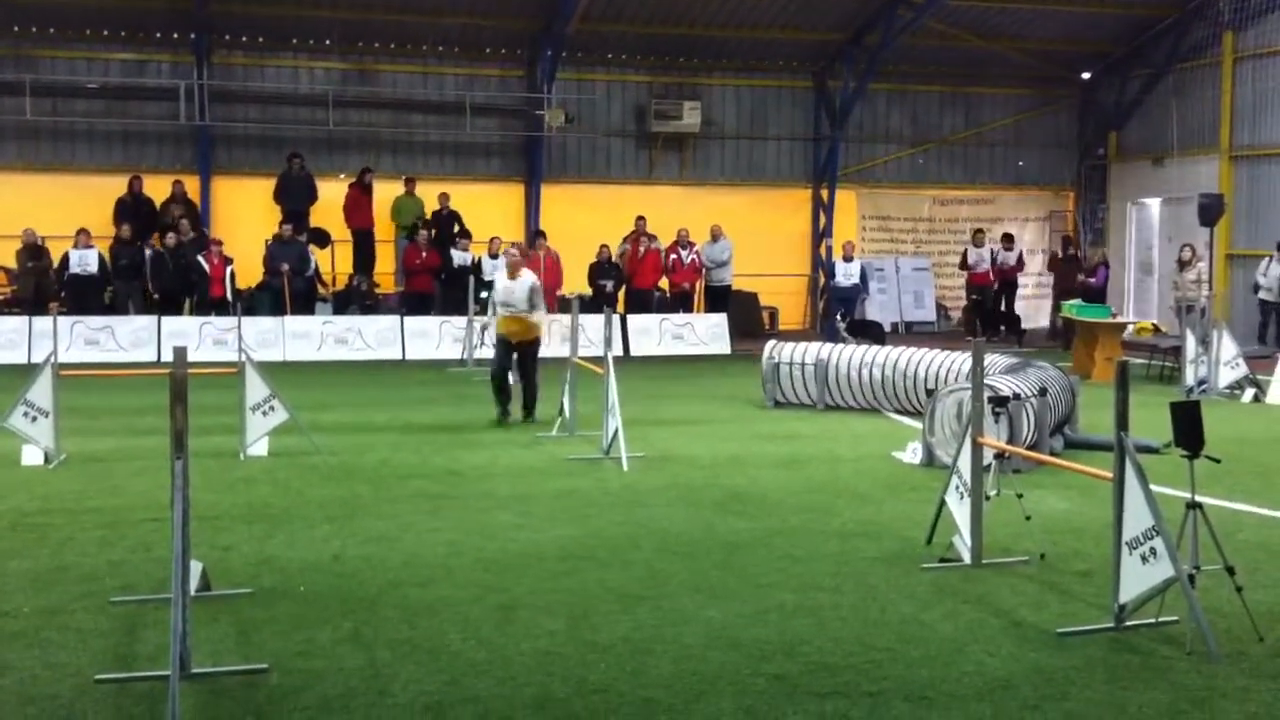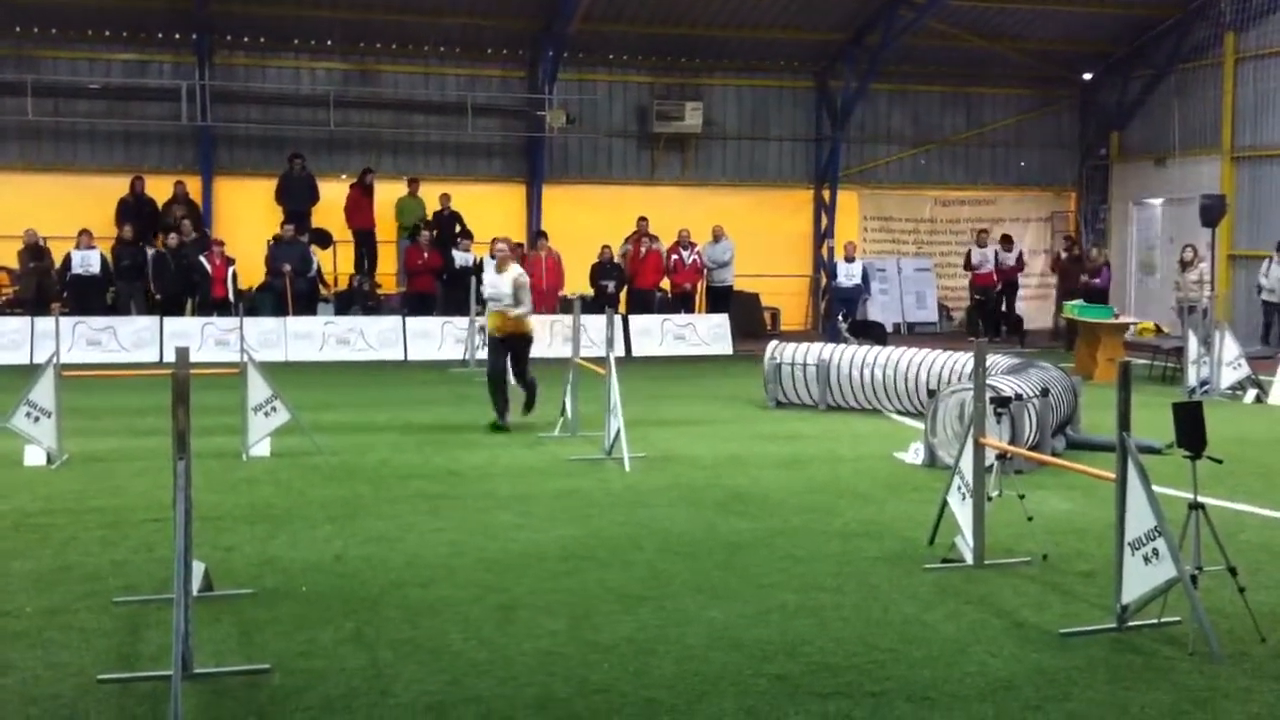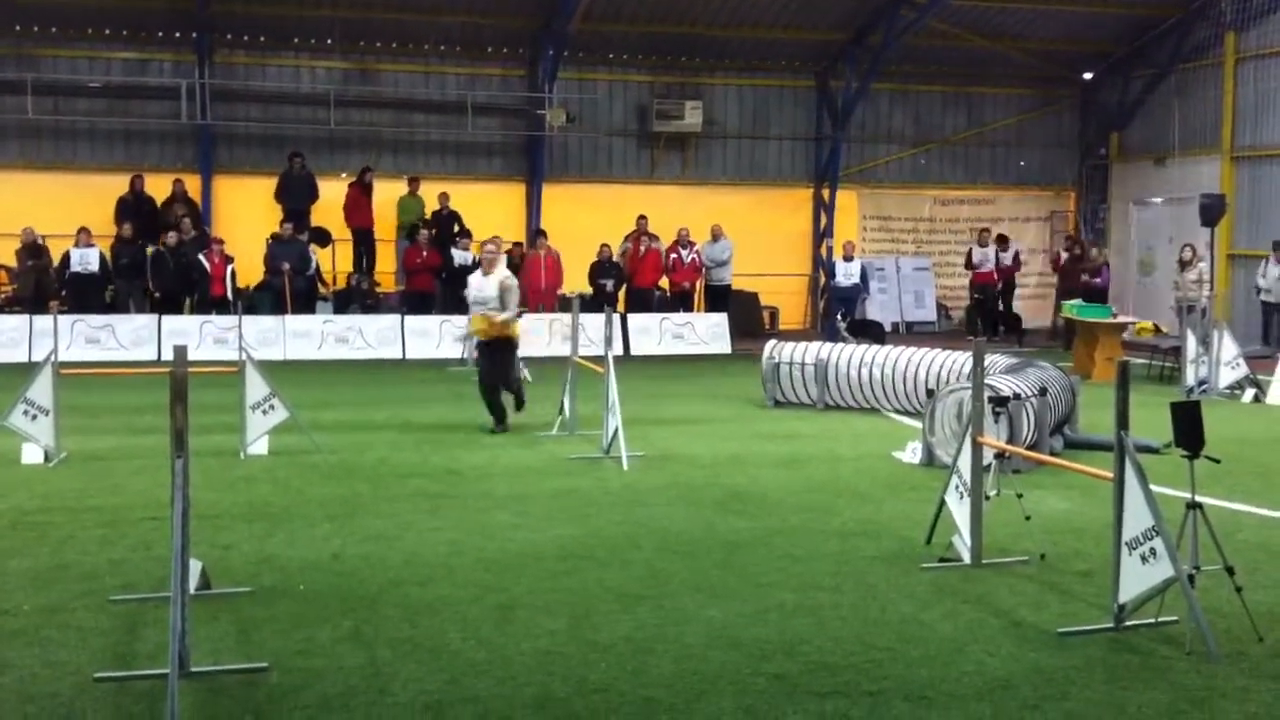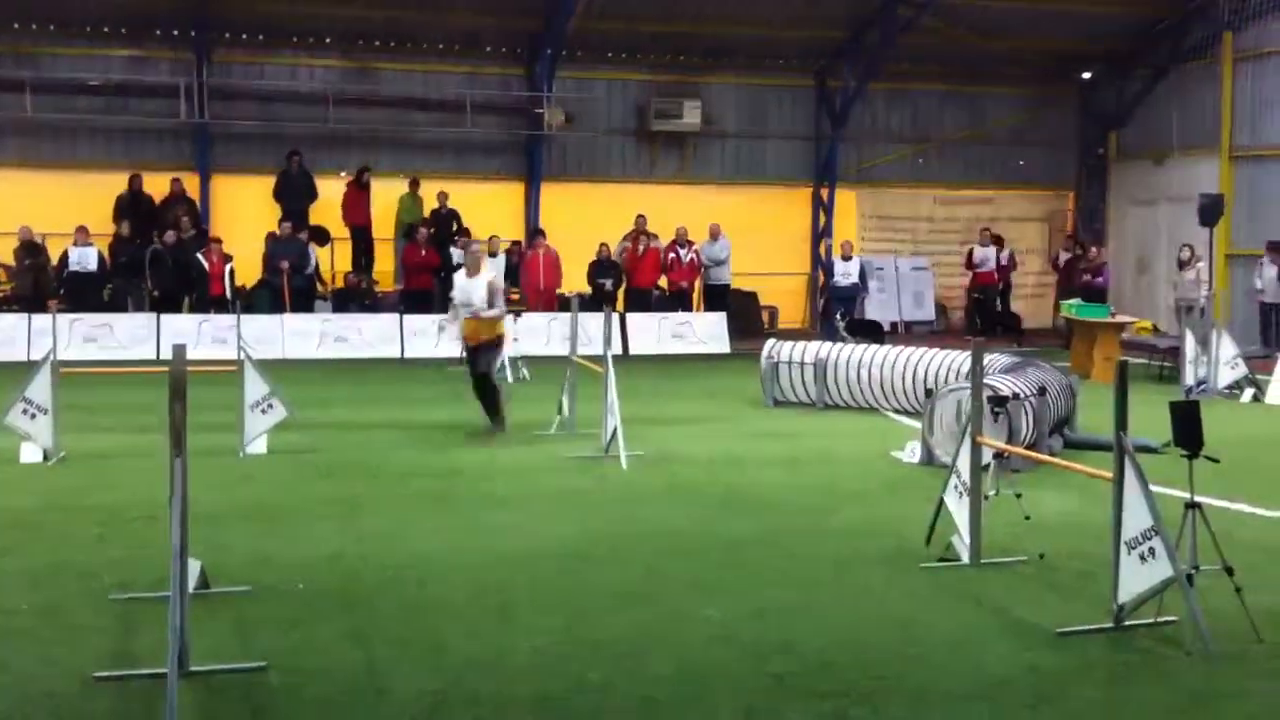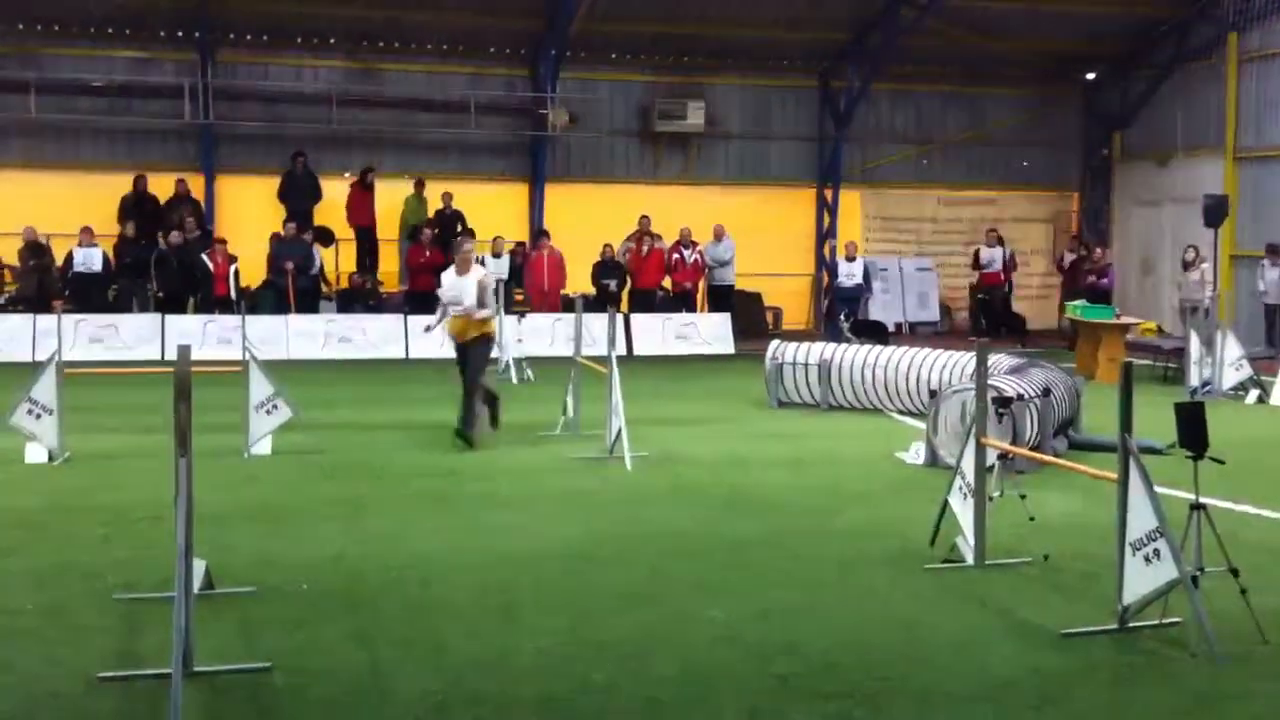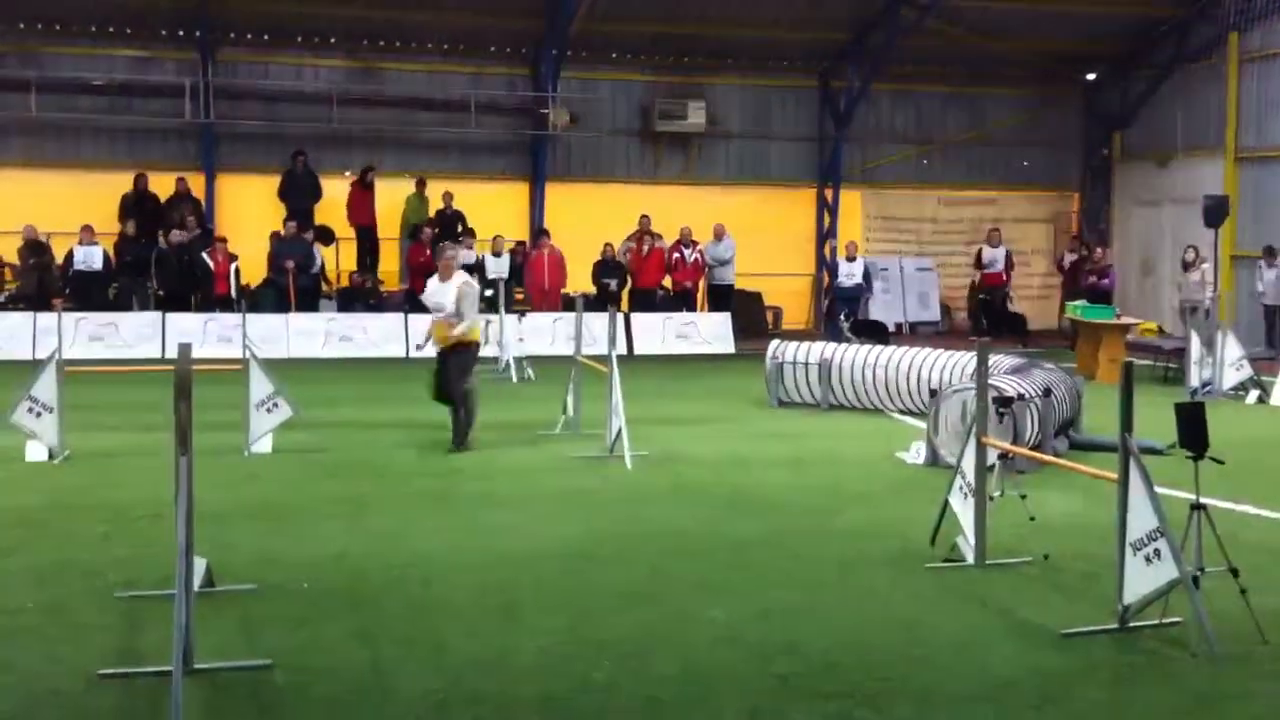
dt=0.1s
person 1, frame 1
left shoulder: (531, 281)
right shoulder: (499, 279)
left elbow: (541, 310)
left wrist: (537, 320)
right wrist: (492, 320)
left hip: (528, 334)
right hip: (504, 333)
left knee: (527, 376)
right knee: (497, 372)
left ankle: (528, 410)
right ankle: (504, 408)
person 1, frame 2
left shoulder: (518, 276)
right shoulder: (490, 275)
left elbow: (527, 307)
left wrist: (514, 313)
right wrist: (485, 319)
left hip: (518, 330)
right hip: (496, 331)
left knee: (520, 373)
right knee: (494, 373)
left ankle: (530, 388)
right ankle: (501, 417)
person 1, frame 3
left shoulder: (505, 279)
right shoulder: (474, 277)
left elbow: (514, 311)
left wrist: (499, 319)
right wrist: (471, 327)
left hip: (504, 335)
right hip: (483, 337)
left knee: (506, 378)
right knee: (486, 382)
left ankle: (517, 388)
right ankle: (500, 421)
person 1, frame 4
left shoulder: (491, 279)
right shoulder: (458, 277)
left elbow: (501, 310)
right elbow: (456, 306)
left wrist: (486, 314)
right wrist: (448, 320)
left hip: (491, 336)
right hip: (470, 337)
left knee: (484, 373)
right knee: (479, 385)
left ankle: (497, 412)
right ankle: (497, 418)
person 1, frame 5
left shoulder: (481, 276)
right shoulder: (447, 276)
left elbow: (490, 310)
right elbow: (445, 303)
left wrist: (478, 315)
right wrist: (436, 322)
left hip: (481, 335)
right hip: (460, 336)
left knee: (472, 379)
right knee: (469, 381)
left ankle: (467, 428)
right ankle: (491, 400)
person 1, frame 6
left shoulder: (464, 284)
right shoulder: (432, 283)
left elbow: (470, 318)
left wrist: (457, 332)
right wrist: (427, 338)
left hip: (465, 342)
right hip: (444, 343)
left knee: (457, 387)
right knee: (441, 392)
left ankle: (461, 438)
right ankle: (467, 408)
